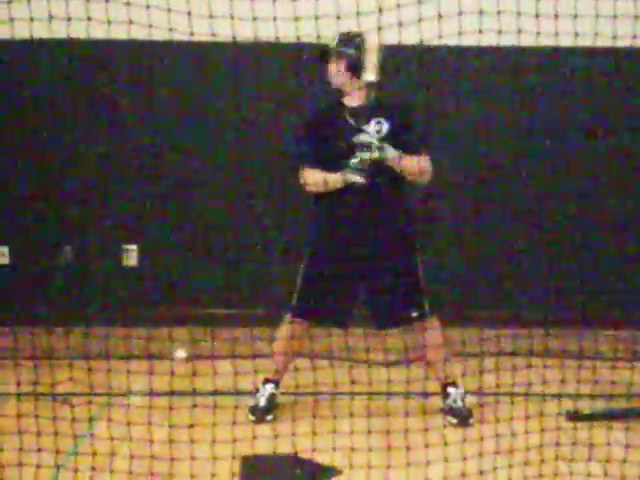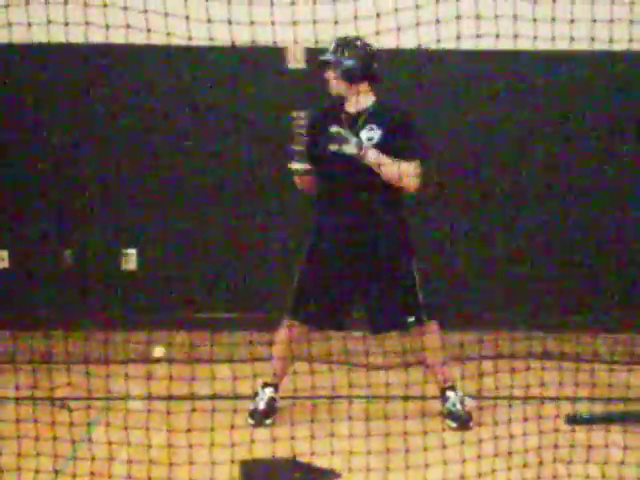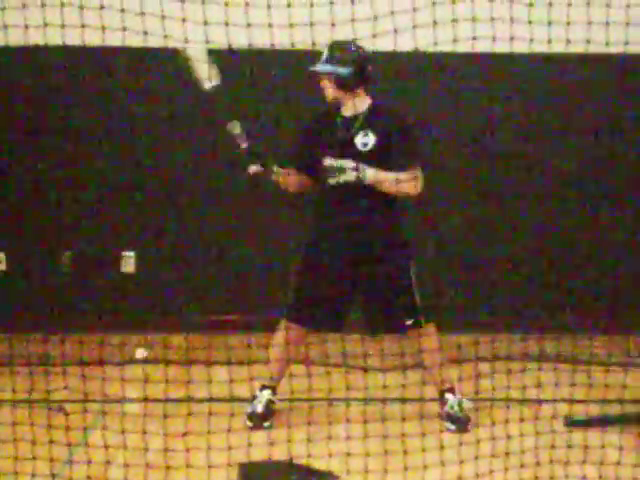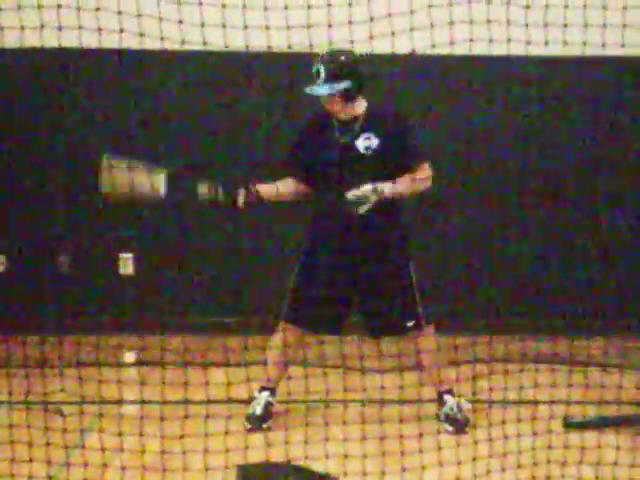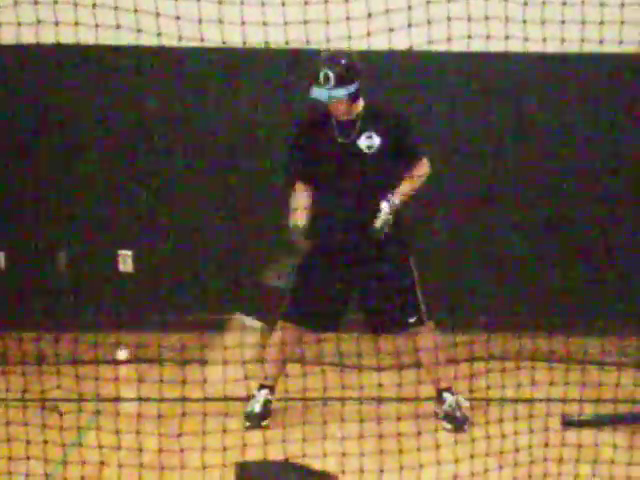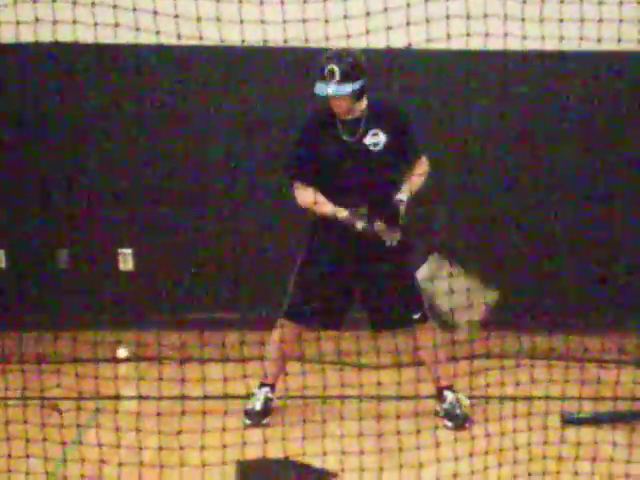
dt=0.2s
person 1, frame 1
left shoulder: (395, 113)
right shoulder: (321, 119)
left elbow: (423, 172)
right elbow: (309, 179)
left wrist: (387, 154)
right wrist: (345, 173)
left hip: (389, 236)
right hip: (334, 236)
left knee: (421, 314)
right knee: (300, 315)
left ankle: (450, 390)
right ankle: (270, 387)
person 1, frame 2
left shoulder: (394, 118)
right shoulder: (322, 120)
left elbow: (411, 180)
right elbow: (307, 184)
left wrist: (362, 151)
right wrist: (301, 170)
left hip: (384, 241)
right hip: (332, 239)
left knee: (418, 319)
right knee: (298, 318)
left ankle: (450, 394)
right ankle: (269, 391)
person 1, frame 3
left shoulder: (391, 122)
right shoulder: (320, 125)
left elbow: (413, 184)
right elbow: (305, 181)
left wrist: (360, 172)
right wrist: (274, 172)
left hip: (381, 244)
right hip: (329, 242)
left knee: (415, 322)
right knee: (295, 320)
left ankle: (448, 396)
right ankle: (267, 394)
person 1, frame 4
left shoulder: (389, 124)
right shoulder: (314, 130)
left elbow: (422, 178)
right elbow: (301, 184)
left wrist: (379, 190)
right wrist: (259, 191)
left hip: (381, 246)
right hip: (327, 245)
left knee: (416, 324)
right knee: (293, 322)
left ankle: (447, 398)
right ankle: (266, 395)
person 1, frame 5
left shoulder: (389, 122)
right shoulder: (311, 129)
left elbow: (420, 168)
right elbow: (303, 185)
left wrist: (393, 202)
right wrist: (300, 220)
left hip: (382, 244)
right hip: (327, 244)
left knee: (416, 321)
right knee: (292, 320)
left ankle: (446, 396)
right ankle: (264, 393)
person 1, frame 6
left shoulder: (391, 119)
right shoulder: (315, 128)
left elbow: (419, 166)
right elbow: (302, 189)
left wrist: (402, 197)
right wrist: (344, 215)
left hip: (385, 241)
right hip: (331, 241)
left knee: (418, 318)
right knee: (293, 319)
left ankle: (447, 393)
right ankle: (265, 391)
